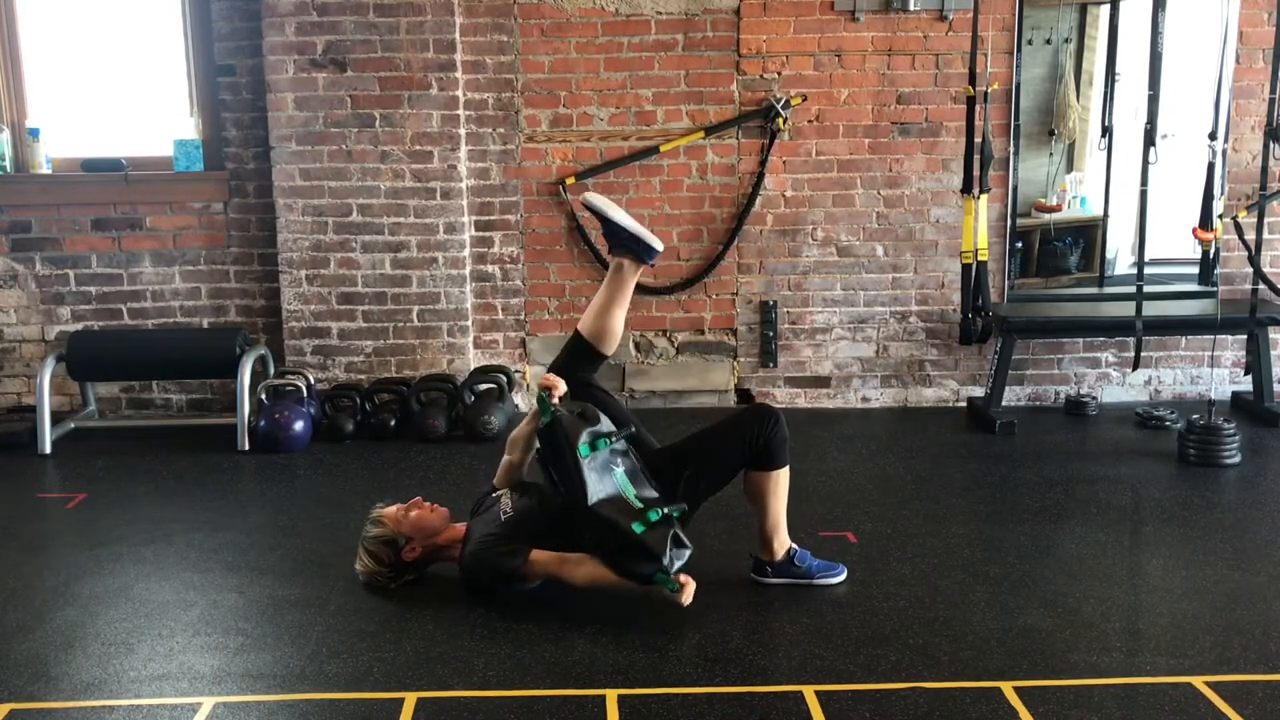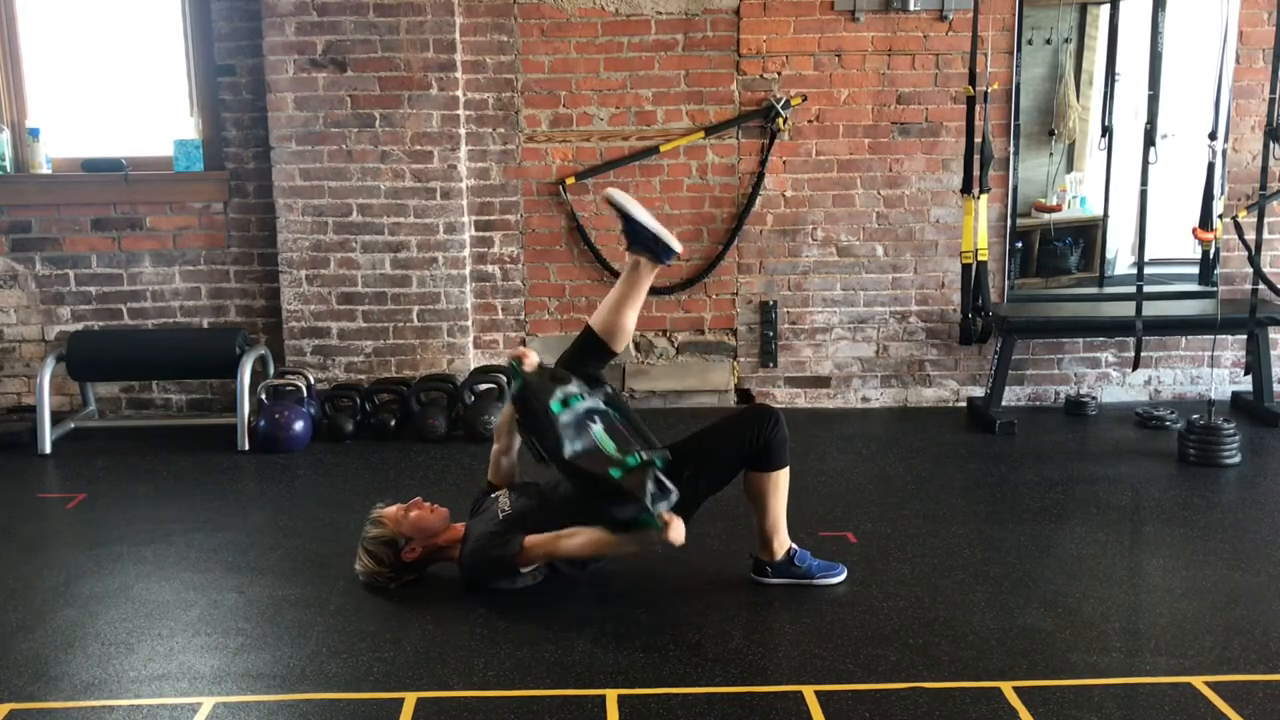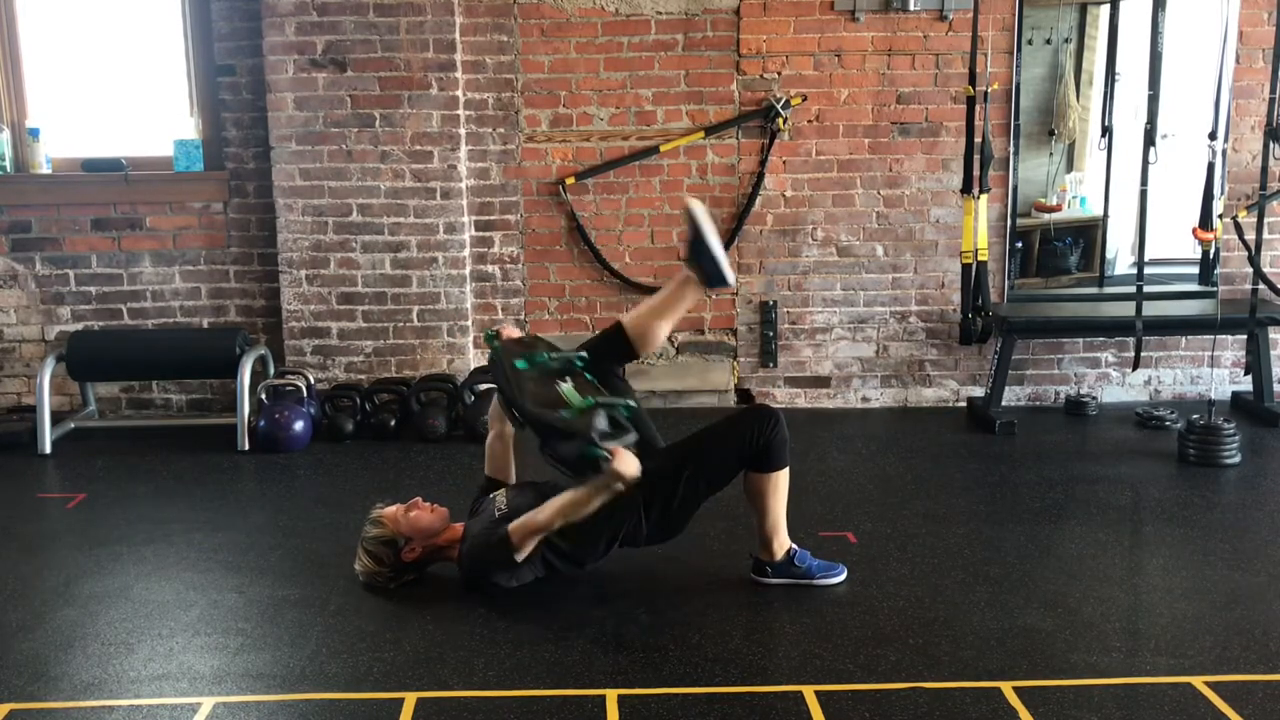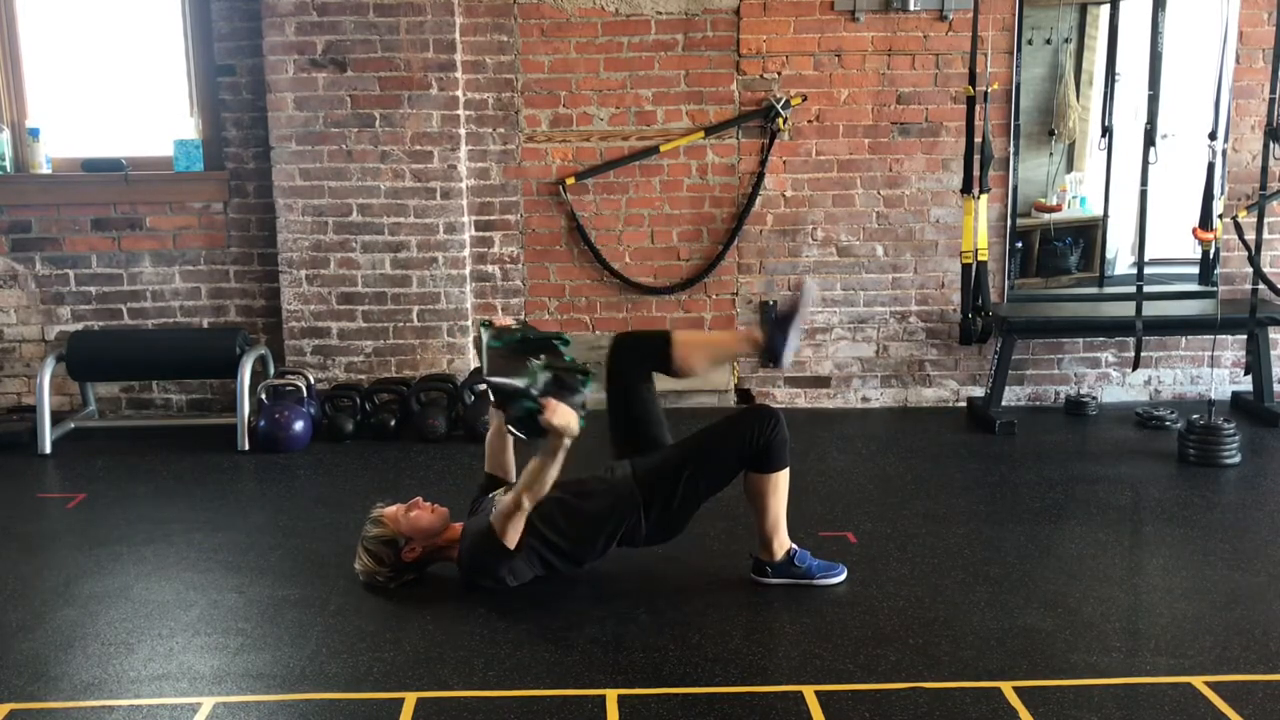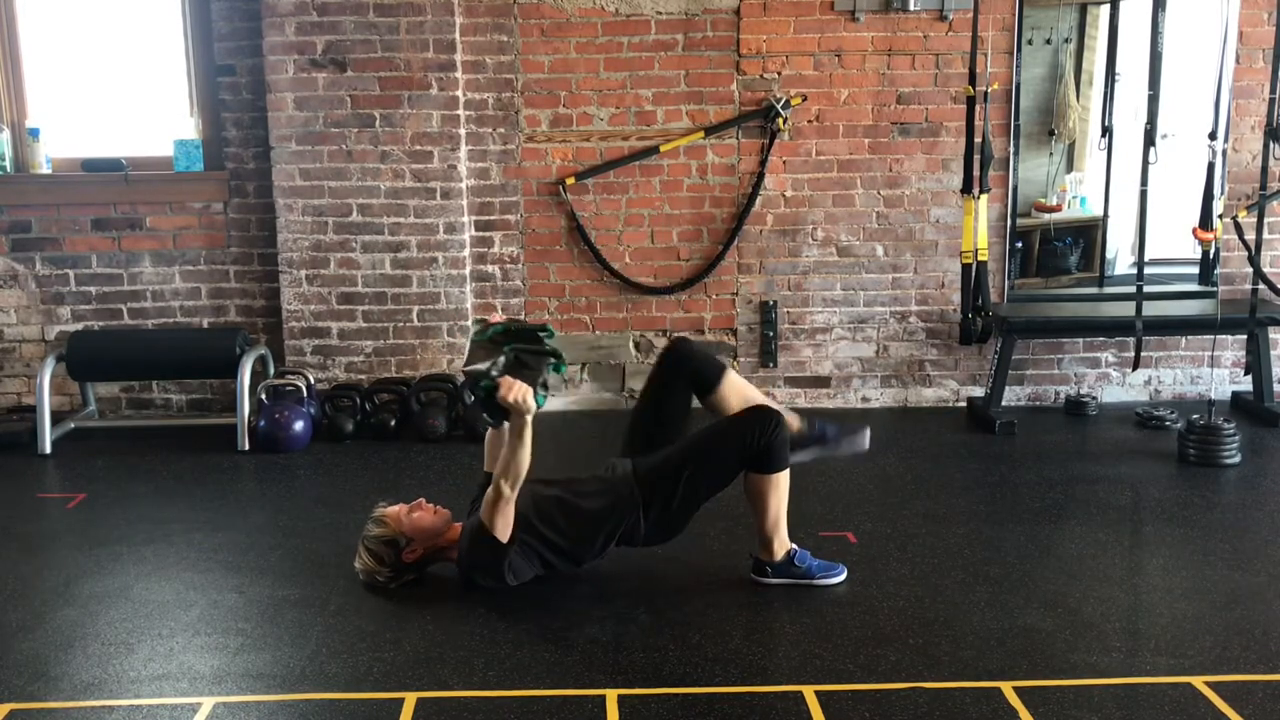
dt=0.2s
person 1, frame 1
left shoulder: (485, 512)
right shoulder: (482, 559)
left elbow: (515, 454)
right elbow: (568, 568)
left wrist: (543, 405)
right wrist: (657, 584)
left knee: (567, 375)
right knee: (763, 423)
left ankle: (627, 262)
right ankle: (776, 558)
person 1, frame 2
left shoulder: (484, 514)
right shoulder: (482, 558)
left elbow: (504, 447)
right elbow: (560, 544)
right wrist: (650, 531)
left knee: (573, 372)
right knee: (763, 423)
left ankle: (646, 259)
right ankle: (776, 558)
person 1, frame 3
left shoulder: (483, 511)
right shoulder: (482, 558)
left elbow: (499, 440)
right elbow: (544, 521)
right wrist: (609, 481)
left hip: (632, 478)
right hip: (650, 500)
left knee: (597, 359)
right knee: (762, 424)
left ankle: (700, 276)
right ankle: (777, 560)
person 1, frame 4
left shoulder: (479, 515)
right shoulder: (481, 560)
left elbow: (499, 450)
right elbow: (525, 500)
right wrist: (558, 441)
left hip: (632, 477)
right hip: (649, 503)
left knee: (629, 349)
right knee: (762, 424)
left ankle: (767, 338)
right ankle: (776, 559)
person 1, frame 5
left shoulder: (478, 520)
right shoulder: (480, 558)
left elbow: (497, 461)
right elbow: (509, 485)
right wrist: (522, 415)
left hip: (631, 476)
right hip: (648, 503)
left knee: (682, 358)
right knee: (762, 426)
left ankle: (801, 434)
right ankle: (776, 559)
